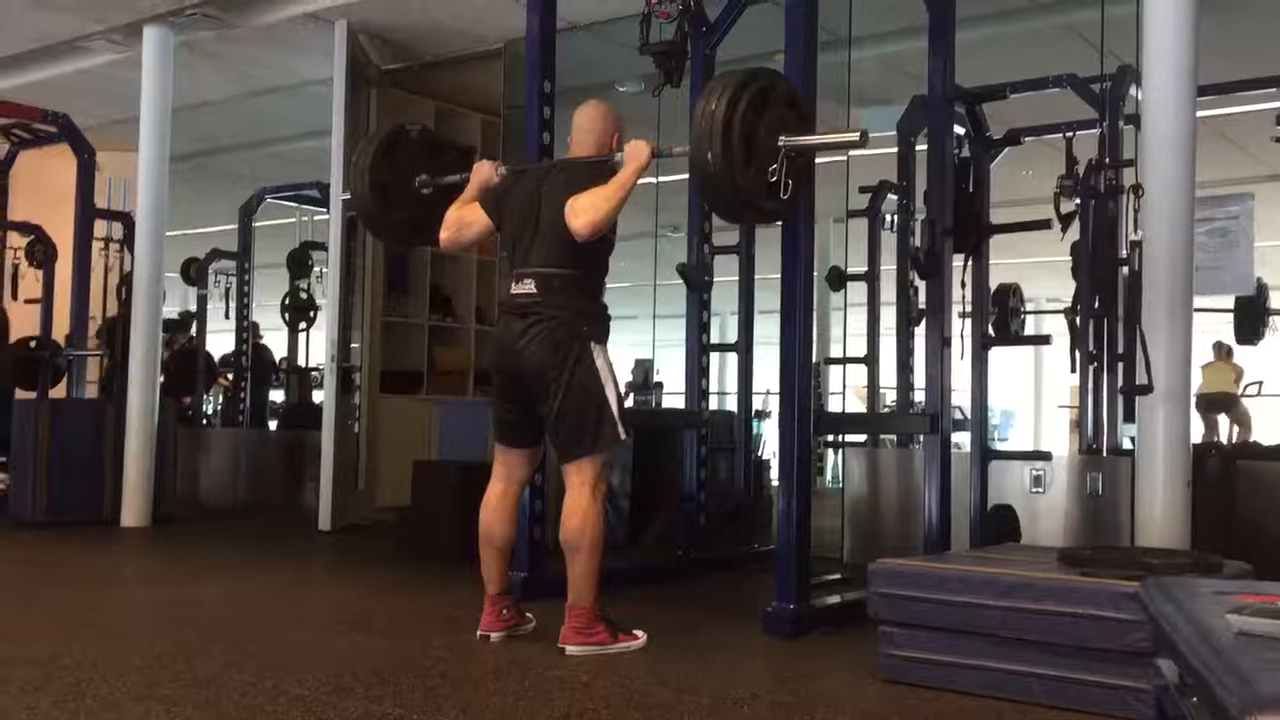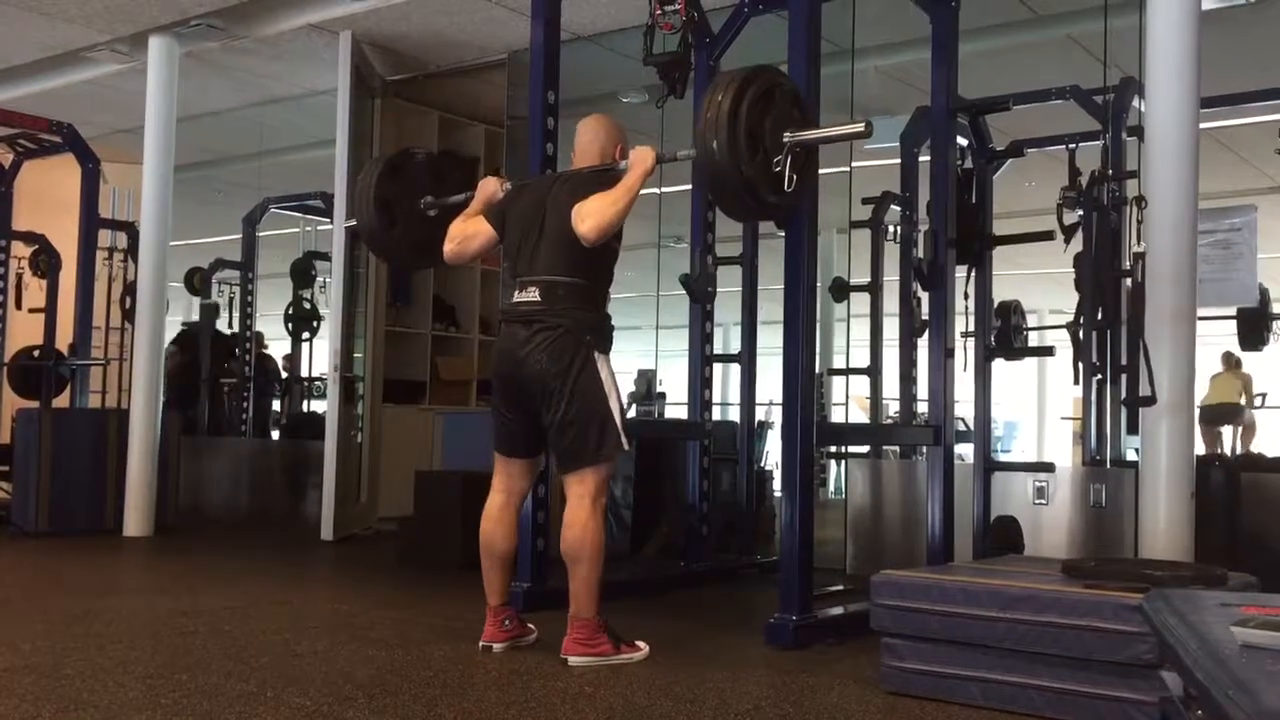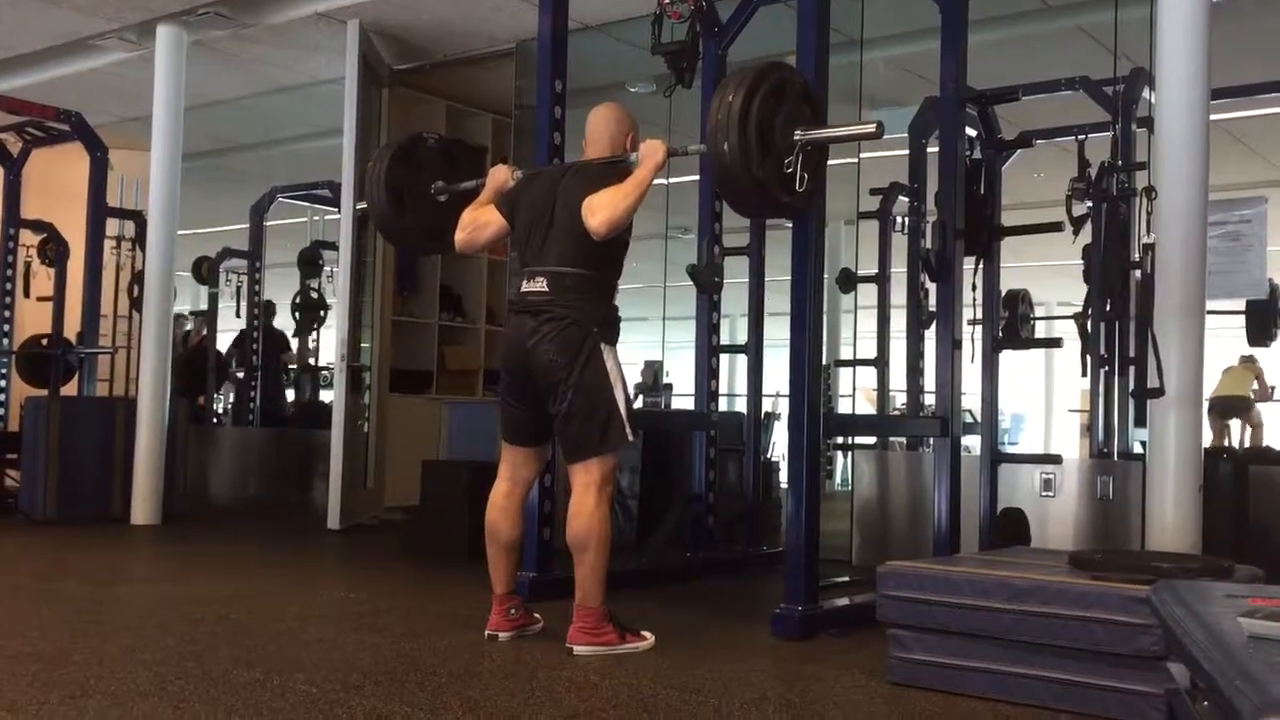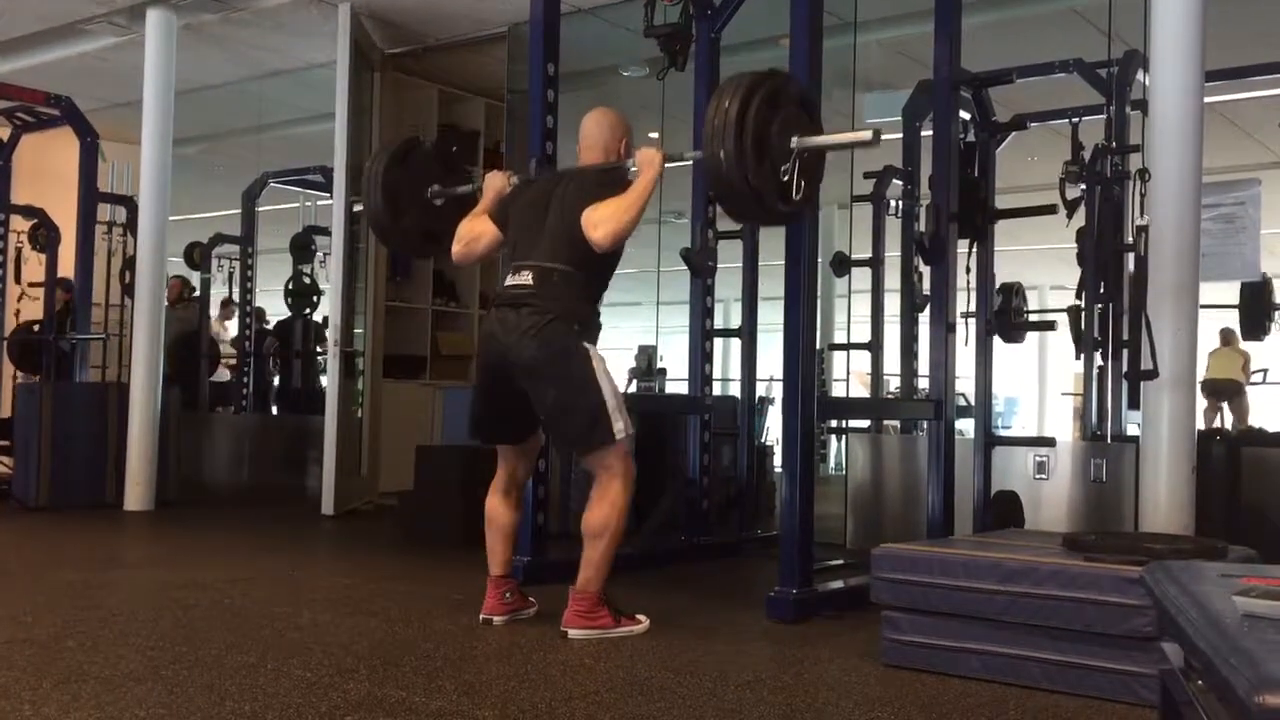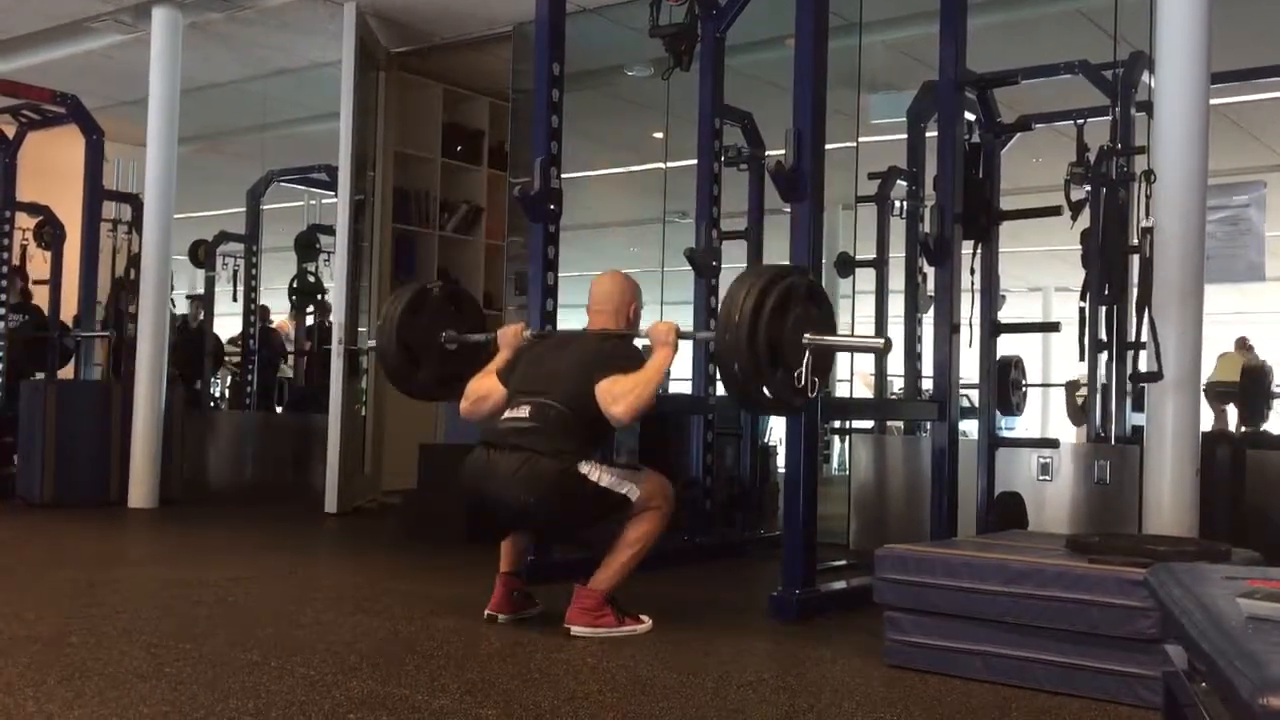
dt=1s
person 1, frame 1
left shoulder: (517, 183)
right shoulder: (597, 175)
left elbow: (451, 234)
right elbow: (583, 223)
left wrist: (477, 185)
right wrist: (632, 167)
left hip: (511, 335)
right hip: (565, 337)
left knee: (507, 474)
right knee: (586, 480)
left ankle: (496, 609)
right ankle: (582, 623)
person 1, frame 2
left shoulder: (522, 194)
right shoulder: (604, 183)
left elbow: (454, 247)
right elbow: (590, 226)
left wrist: (482, 200)
right wrist: (639, 172)
left hip: (513, 342)
right hip: (568, 344)
left knee: (508, 484)
right knee: (586, 488)
left ankle: (498, 620)
right ankle: (585, 634)
person 1, frame 3
left shoulder: (533, 183)
right shoulder: (615, 174)
left elbow: (466, 237)
right elbow: (600, 221)
left wrist: (493, 188)
right wrist: (650, 166)
left hip: (522, 331)
right hip: (575, 334)
left knee: (513, 473)
right knee: (592, 478)
left ankle: (504, 609)
right ankle: (590, 623)
person 1, frame 4
left shoulder: (530, 188)
right shoulder: (610, 181)
left elbow: (463, 248)
right elbow: (602, 233)
left wrist: (490, 195)
right wrist: (649, 175)
left hip: (499, 331)
right hip: (555, 336)
left knee: (511, 468)
right knee: (614, 470)
left ankle: (500, 592)
right ankle: (587, 607)
person 1, frame 5
left shoulder: (540, 347)
right shoulder: (617, 352)
left elbow: (471, 406)
right elbow: (621, 408)
left wrist: (506, 351)
right wrist: (663, 351)
left hip: (481, 474)
right hip: (536, 478)
right knee: (656, 496)
left ankle: (507, 591)
right ankle: (591, 605)
